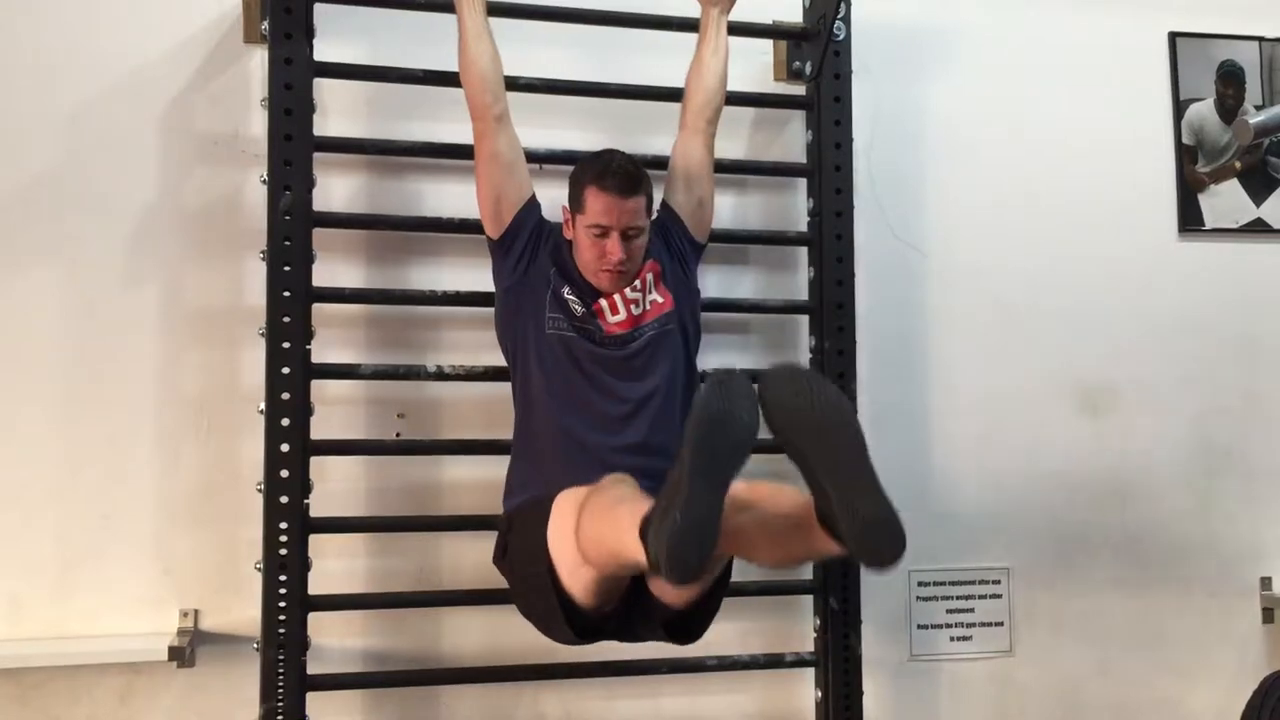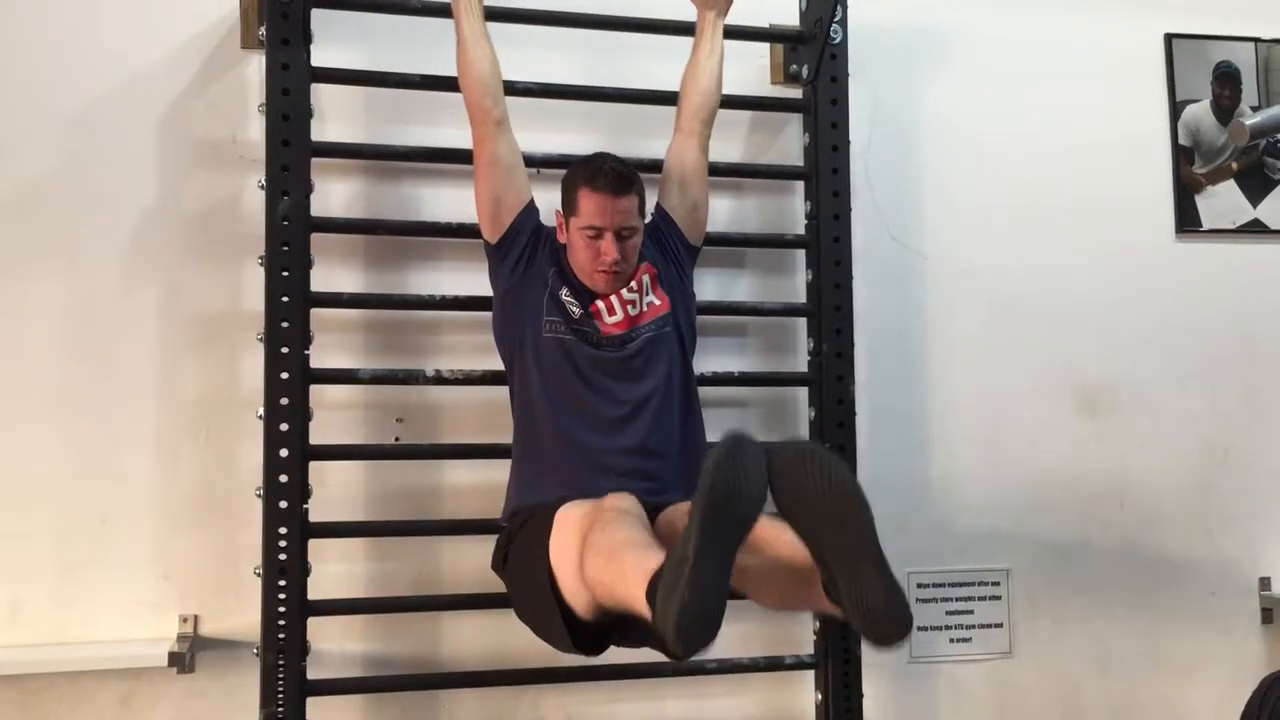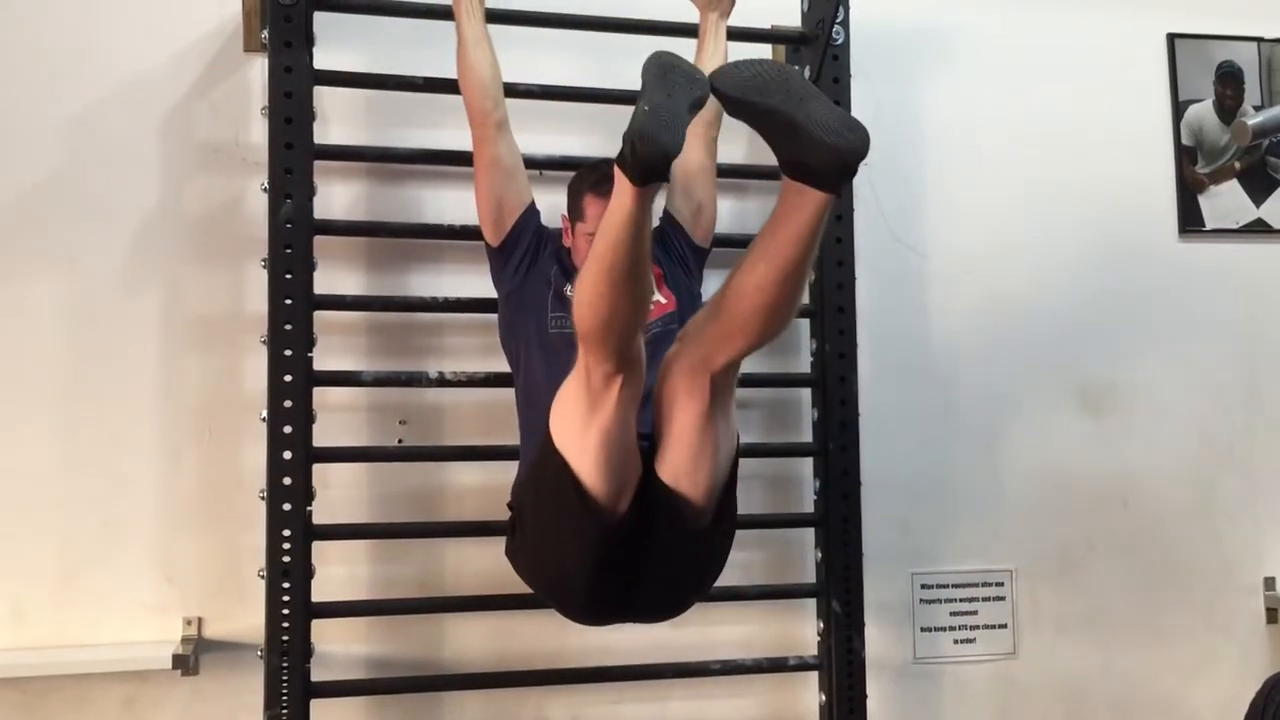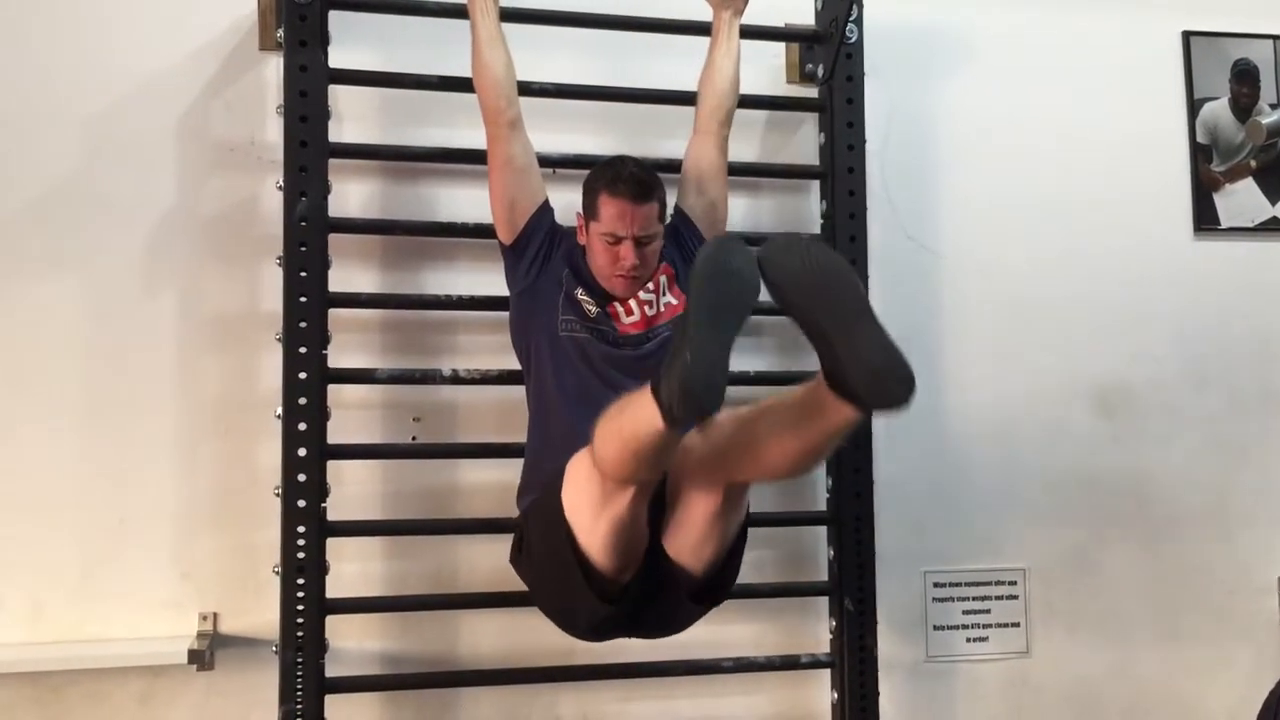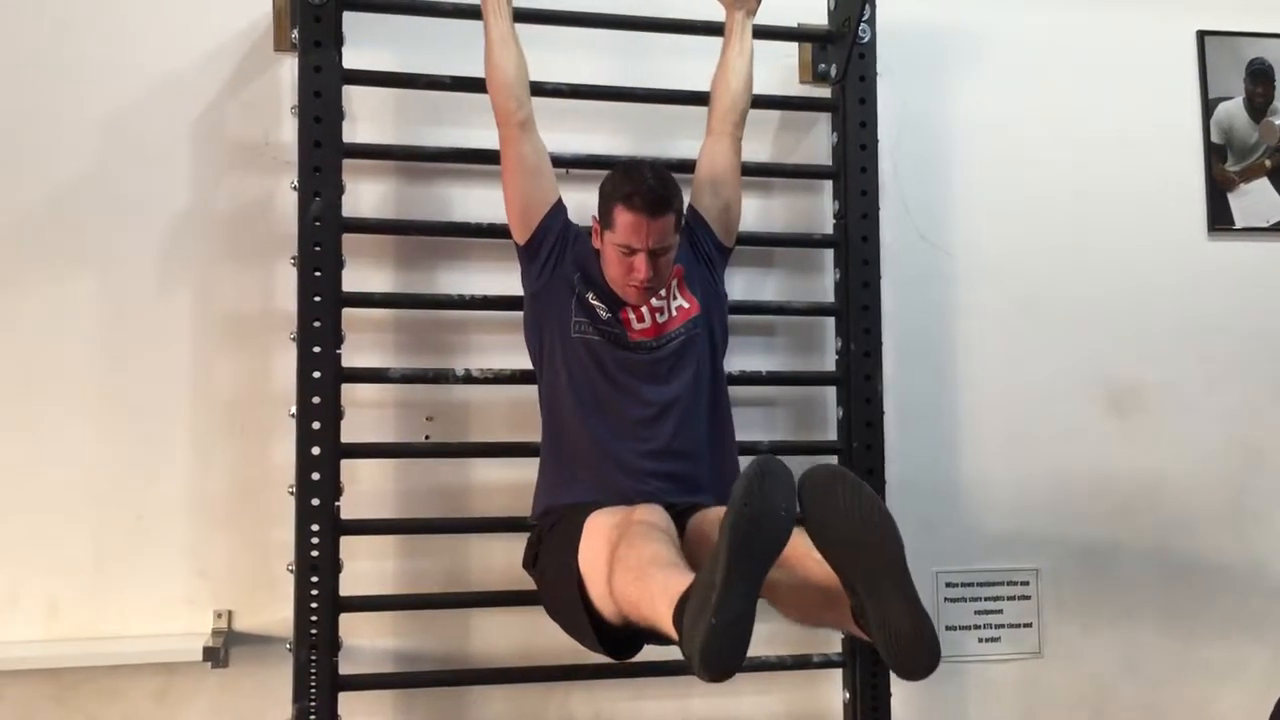
dt=1s
person 1, frame 1
left shoulder: (670, 263)
right shoulder: (531, 266)
left elbow: (698, 127)
right elbow: (491, 119)
right hip: (559, 547)
left knee: (713, 506)
right knee: (613, 497)
left ankle: (844, 515)
right ankle: (674, 528)
person 1, frame 2
left shoulder: (665, 266)
right shoulder: (527, 270)
left elbow: (692, 133)
right elbow: (490, 125)
left hip: (667, 521)
right hip: (557, 537)
left knee: (708, 528)
right knee: (612, 520)
left ankle: (841, 583)
right ankle: (673, 593)
person 1, frame 3
left shoulder: (672, 265)
right shoulder: (530, 269)
left elbow: (703, 134)
right elbow: (489, 126)
left hip: (676, 546)
right hip: (574, 544)
left knee: (701, 355)
right knee: (611, 354)
person 1, frame 4
left shoulder: (684, 264)
right shoulder: (544, 270)
left elbow: (712, 130)
right elbow: (504, 125)
left hip: (682, 570)
right hip: (580, 561)
left knee: (714, 447)
right knee: (624, 446)
left ankle: (851, 381)
right ankle: (680, 381)
person 1, frame 5
left shoulder: (699, 267)
right shoulder: (557, 269)
left elbow: (725, 131)
right elbow: (516, 125)
left hip: (698, 527)
right hip: (587, 536)
left knee: (741, 540)
right knee: (641, 530)
left ankle: (870, 604)
right ankle: (700, 612)
